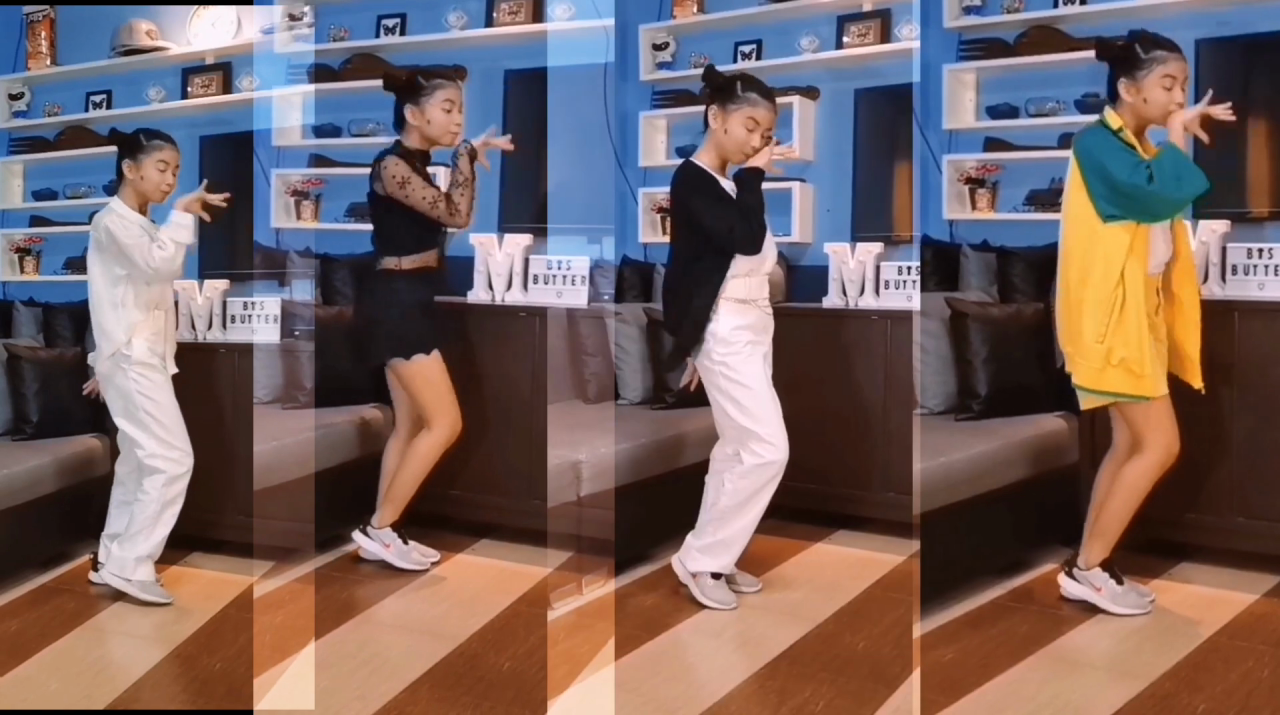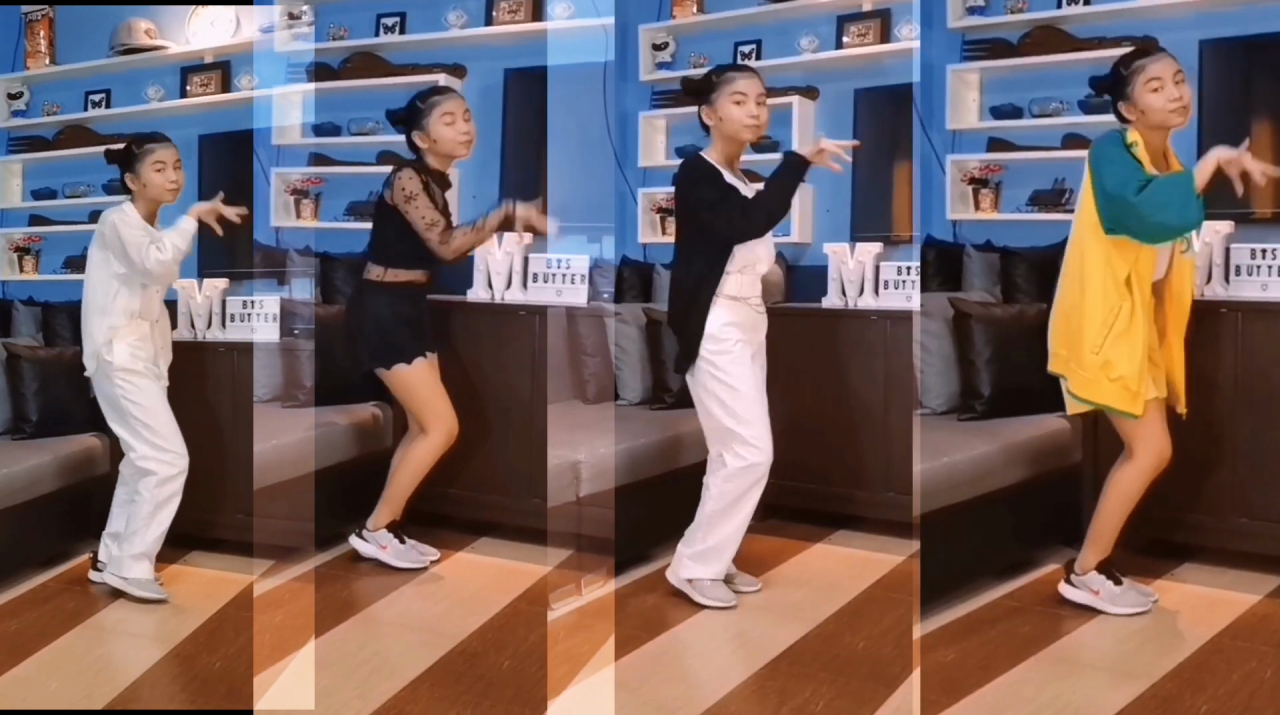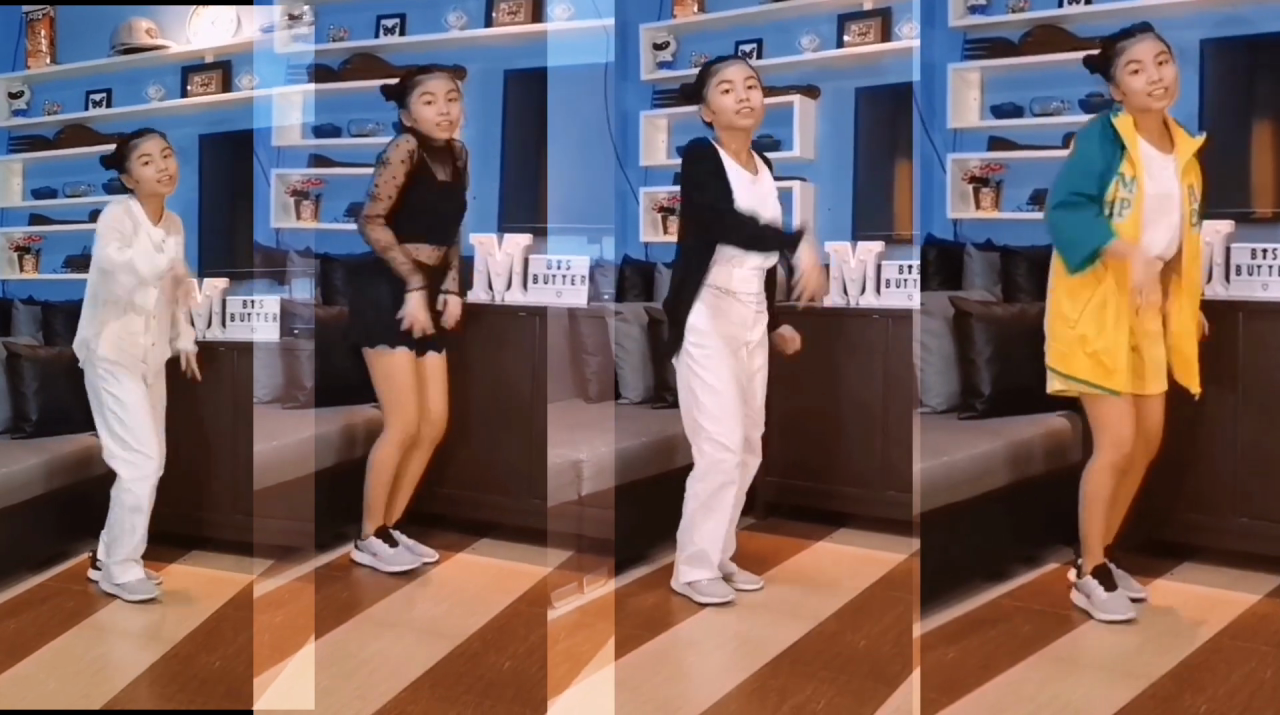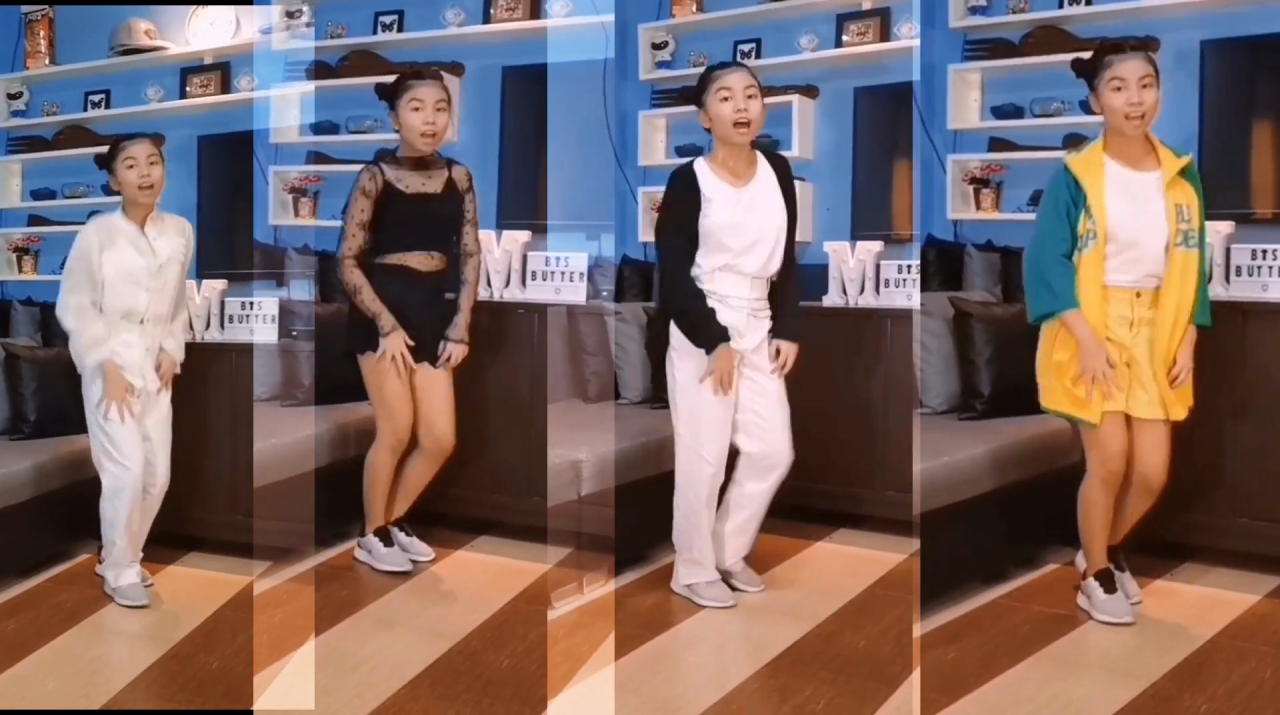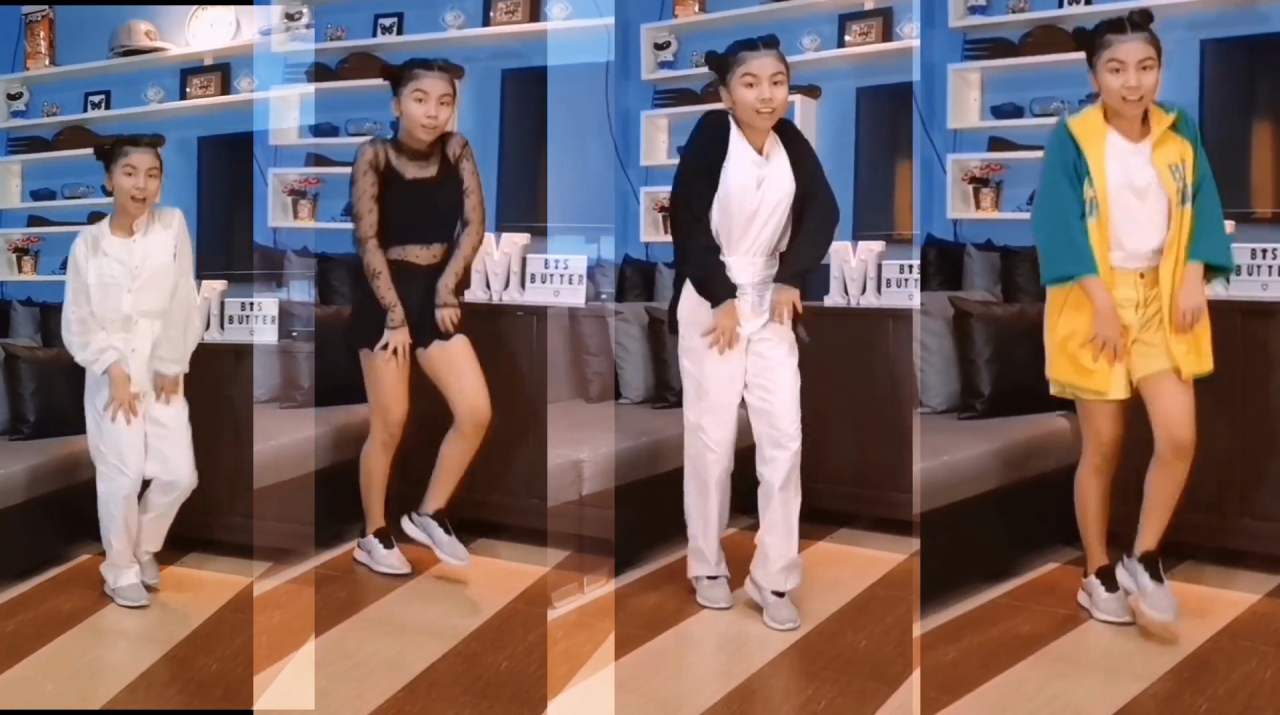
dt=0.2s
person 1, frame 1
left shoulder: (1143, 149)
right shoulder: (1097, 144)
right elbow: (1159, 194)
right wrist: (1180, 125)
left hip: (1138, 312)
right hip: (1108, 316)
left knee: (1129, 442)
right knee: (1160, 443)
left ankle: (1089, 565)
right ankle: (1086, 567)
person 1, frame 2
left shoulder: (1162, 157)
right shoulder: (1114, 155)
right elbow: (1155, 212)
right wrist: (1214, 161)
left hip: (1142, 321)
right hip: (1108, 325)
left knee: (1146, 450)
right knee: (1151, 451)
left ankle: (1096, 563)
right ankle: (1084, 574)
person 1, frame 3
left shoulder: (1187, 151)
right shoulder: (1105, 138)
left elbow: (1183, 240)
right elbow: (1068, 211)
left wrist: (1185, 304)
right wrist: (1124, 253)
left hip: (1151, 310)
right hip: (1099, 306)
left knee: (1148, 441)
right knee: (1116, 442)
left ankle: (1097, 559)
right ankle: (1091, 573)
person 1, frame 4
left shoulder: (1179, 175)
right shoulder: (1076, 173)
left elbow: (1191, 259)
right elbow: (1047, 259)
left wrist: (1188, 332)
right wrist: (1084, 336)
left hip: (1156, 332)
right hip: (1089, 329)
left knee: (1152, 473)
right knee: (1109, 461)
left ankle: (1103, 552)
right ankle: (1097, 576)
person 1, frame 5
left shoulder: (1179, 131)
right shoulder: (1073, 139)
left elbow: (1203, 210)
right elbow: (1057, 225)
left wrist: (1195, 281)
right wrist: (1101, 300)
left hip: (1162, 302)
right hip: (1094, 307)
left knee: (1179, 436)
right knee: (1102, 447)
left ankle: (1146, 557)
right ankle: (1097, 574)
person 2, frame 1
left shoulder: (725, 180)
right shoulder: (692, 181)
right elbow: (746, 240)
right wrist: (751, 173)
left hip: (751, 327)
right hip: (728, 332)
left knee: (741, 448)
right knee: (766, 449)
left ankle: (716, 558)
right ankle: (701, 558)
person 2, frame 2
left shoulder: (735, 175)
right shoulder: (697, 174)
right elbow: (753, 221)
right wrist: (801, 160)
left hip: (746, 324)
right hip: (717, 330)
left knee: (740, 450)
right knee: (748, 451)
left ankle: (714, 560)
right ankle: (694, 565)
person 2, frame 3
left shoulder: (763, 167)
right shoulder: (702, 160)
right elbow: (728, 224)
left wrist: (775, 320)
right wrist: (799, 245)
left hip: (751, 318)
right hip: (708, 321)
left knee: (746, 446)
right knee: (720, 450)
left ankle: (716, 556)
right ankle: (694, 567)
person 2, frame 4
left shoulder: (777, 172)
right shoulder: (688, 181)
left elbow: (785, 261)
right elbow: (673, 272)
left wrist: (786, 330)
right wrist: (713, 341)
left hip: (756, 331)
right hip: (699, 337)
left knee: (772, 453)
right knee: (702, 461)
left ankle: (728, 554)
right ankle: (693, 570)
person 2, frame 5
left shoulder: (791, 142)
right shoulder: (711, 134)
left elbow: (822, 215)
right elbow: (688, 226)
left wrist: (790, 278)
right wrist: (721, 299)
left hip: (768, 309)
right hip: (709, 306)
left knee: (782, 438)
right knee: (710, 441)
left ankle: (774, 576)
right ankle: (706, 564)
person 3, frame 1
left shoulder: (413, 166)
right shoulder: (393, 167)
right elbow: (456, 215)
right wrist: (470, 152)
left hip: (409, 303)
right hip: (394, 304)
left knee: (412, 424)
right knee: (445, 422)
left ankle: (382, 532)
right ankle: (379, 527)
person 3, frame 2
left shoulder: (435, 181)
right shoulder: (407, 179)
right elbow: (448, 245)
right wrist: (510, 213)
left hip: (407, 311)
right hip: (384, 312)
left knee: (423, 429)
right knee: (441, 428)
left ankle: (392, 530)
right ankle: (376, 530)
person 3, frame 3
left shoulder: (457, 153)
right shoulder: (404, 149)
right elbow: (372, 221)
left wrist: (451, 285)
right wrist: (414, 284)
left hip: (426, 301)
right hip: (388, 299)
left knee: (434, 424)
right knee: (403, 425)
left ankle: (391, 527)
right ankle: (369, 537)
person 3, frame 4
left shoulder: (458, 176)
right shoulder: (375, 176)
left elbow: (471, 253)
right elbow: (348, 262)
left wrist: (462, 324)
right wrist: (387, 323)
left hip: (433, 308)
right hip: (382, 309)
left knee: (438, 439)
right knee: (396, 432)
left ankle: (397, 518)
right ankle: (373, 535)
person 3, frame 5
left shoulder: (456, 148)
right shoulder: (373, 156)
left elbow: (474, 226)
right elbow: (367, 239)
left wrist: (447, 285)
right wrist: (395, 312)
left hip: (435, 299)
right hip: (385, 300)
left knee: (476, 412)
right knee: (388, 425)
left ankle: (430, 514)
right ankle: (374, 537)
person 4, frame 1
left shoulder: (140, 224)
right shoulder: (112, 222)
right elbow: (162, 264)
left wrist: (103, 364)
right wrist: (183, 211)
left hip: (143, 357)
right hip: (131, 359)
left knee: (139, 461)
right knee: (173, 460)
left ankle: (111, 559)
right ankle: (130, 566)
person 4, frame 2
left shoulder: (151, 227)
right shoulder: (117, 222)
right elbow: (157, 262)
right wrist: (193, 217)
left hip: (146, 361)
right hip: (120, 362)
left knee: (146, 463)
right knee: (169, 461)
left ankle: (111, 559)
right ankle: (129, 566)
person 4, frame 3
left shoulder: (174, 225)
right shoulder: (119, 214)
right elbow: (110, 266)
left wrist: (183, 336)
right wrist: (165, 266)
left hip: (150, 358)
right hip: (112, 357)
left knee: (149, 463)
right knee: (140, 463)
left ankle: (111, 558)
right ankle: (121, 570)
person 4, frame 4
left shoulder: (180, 231)
right shoulder: (97, 233)
right elbow: (72, 307)
left wrist: (172, 348)
right wrist: (107, 363)
left hip: (155, 370)
right hip: (109, 371)
left knee: (156, 477)
right knee: (126, 473)
left ankle: (119, 557)
right ankle: (120, 573)
person 4, frame 5
left shoulder: (173, 225)
right shoulder: (87, 243)
left elbow: (184, 301)
right elbow: (78, 320)
left wrist: (173, 366)
right wrist: (112, 367)
left hip: (163, 372)
right hip: (111, 374)
left knee: (179, 475)
right knee: (121, 476)
left ankle: (139, 549)
right ankle: (121, 573)
